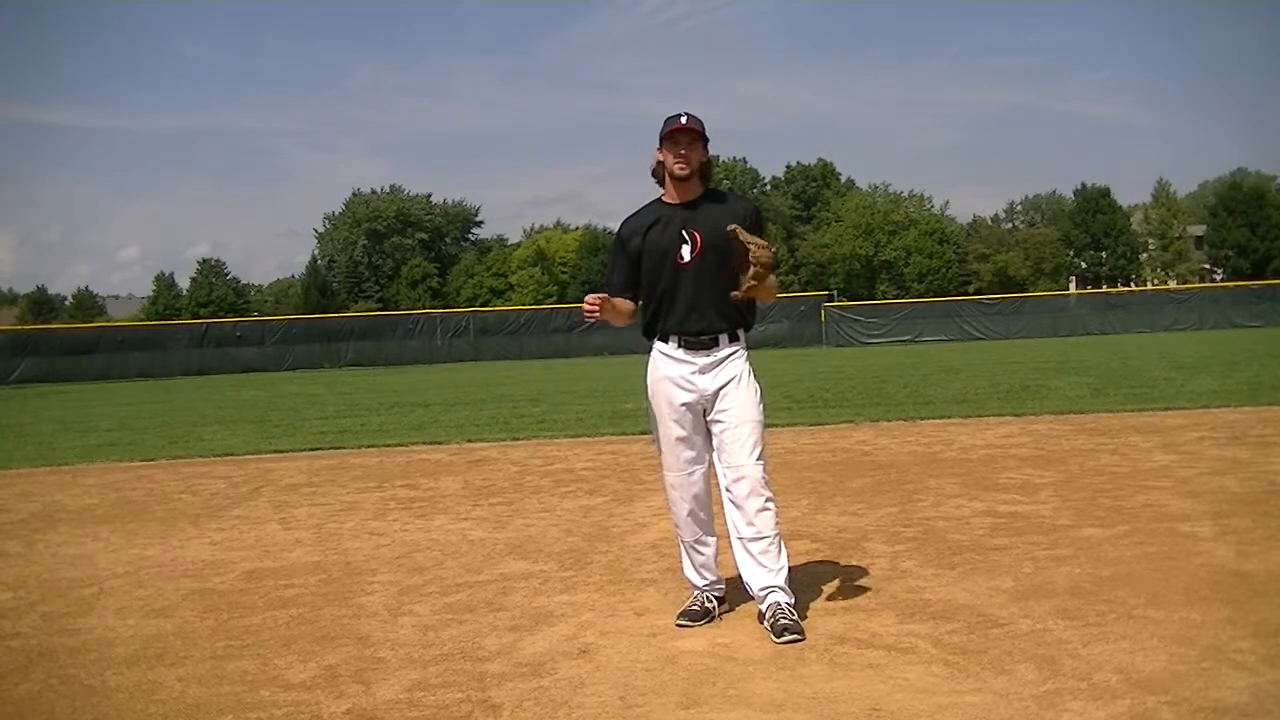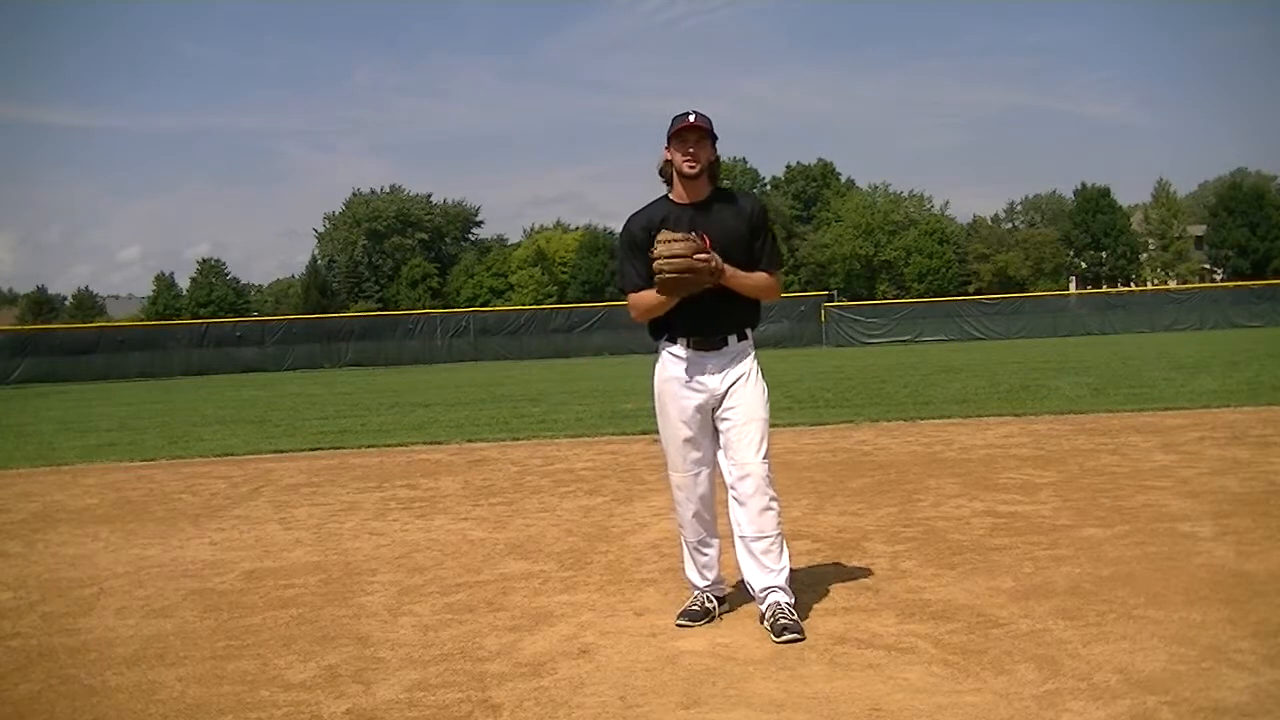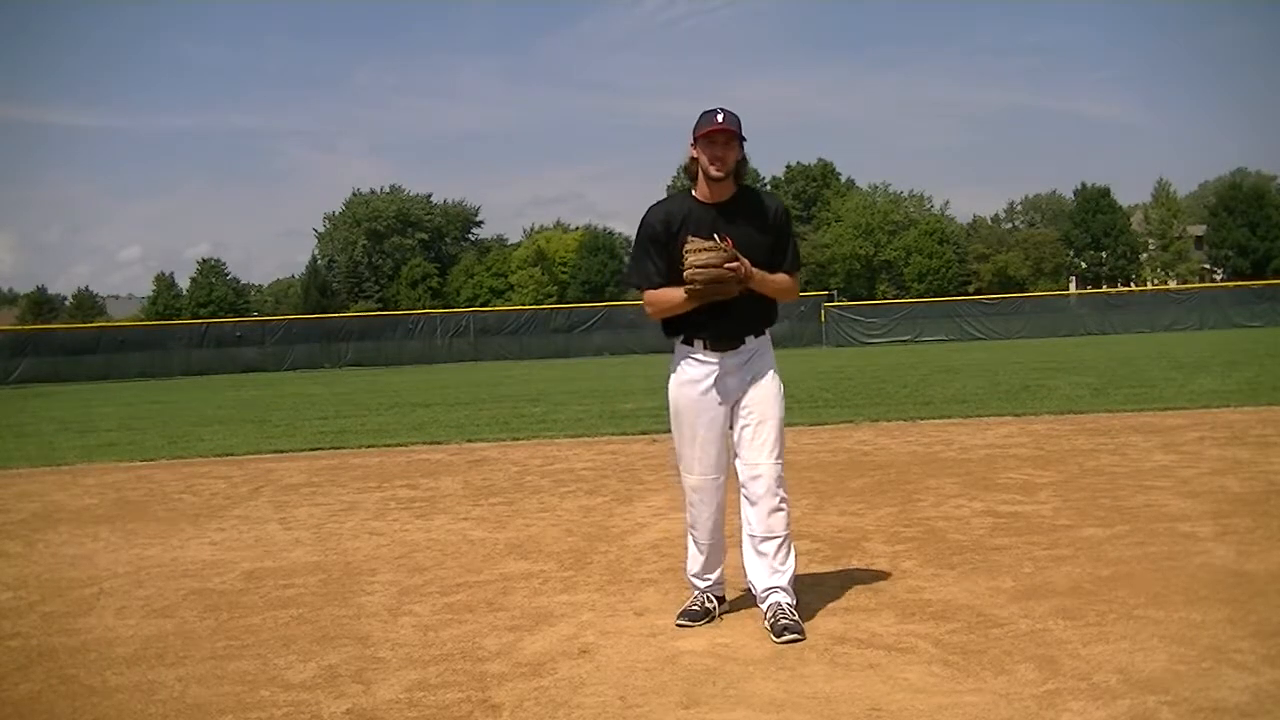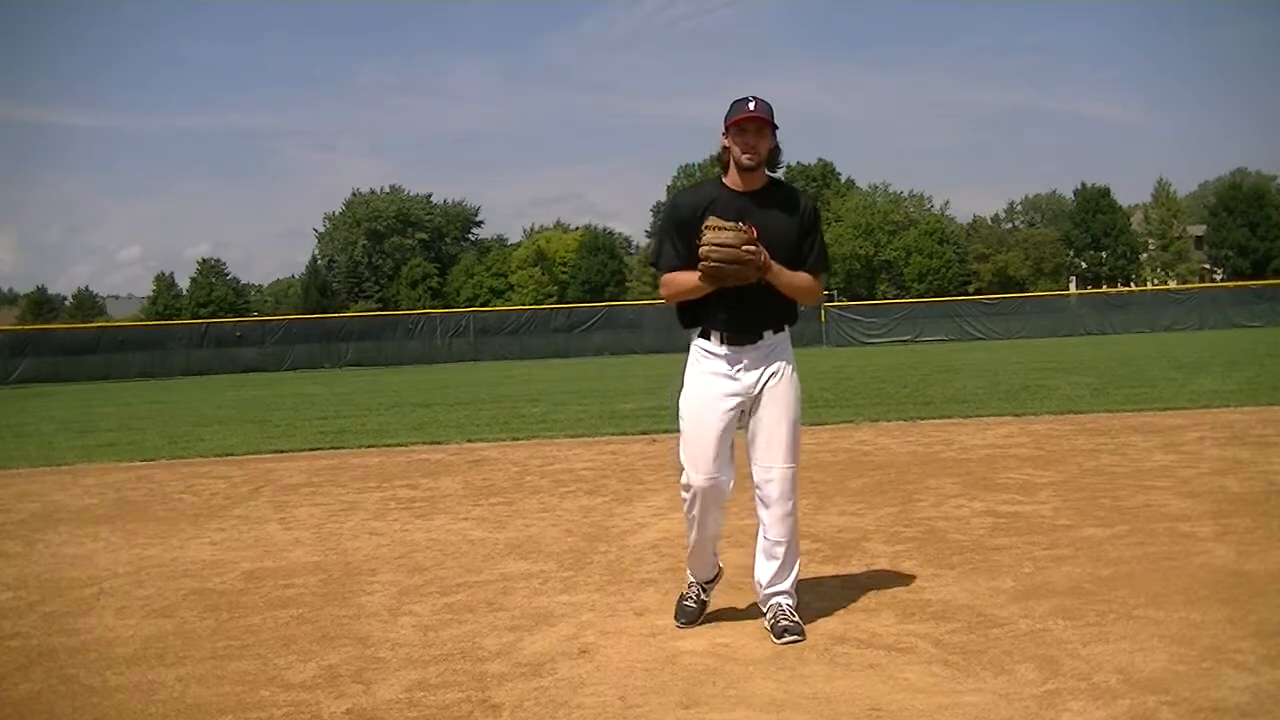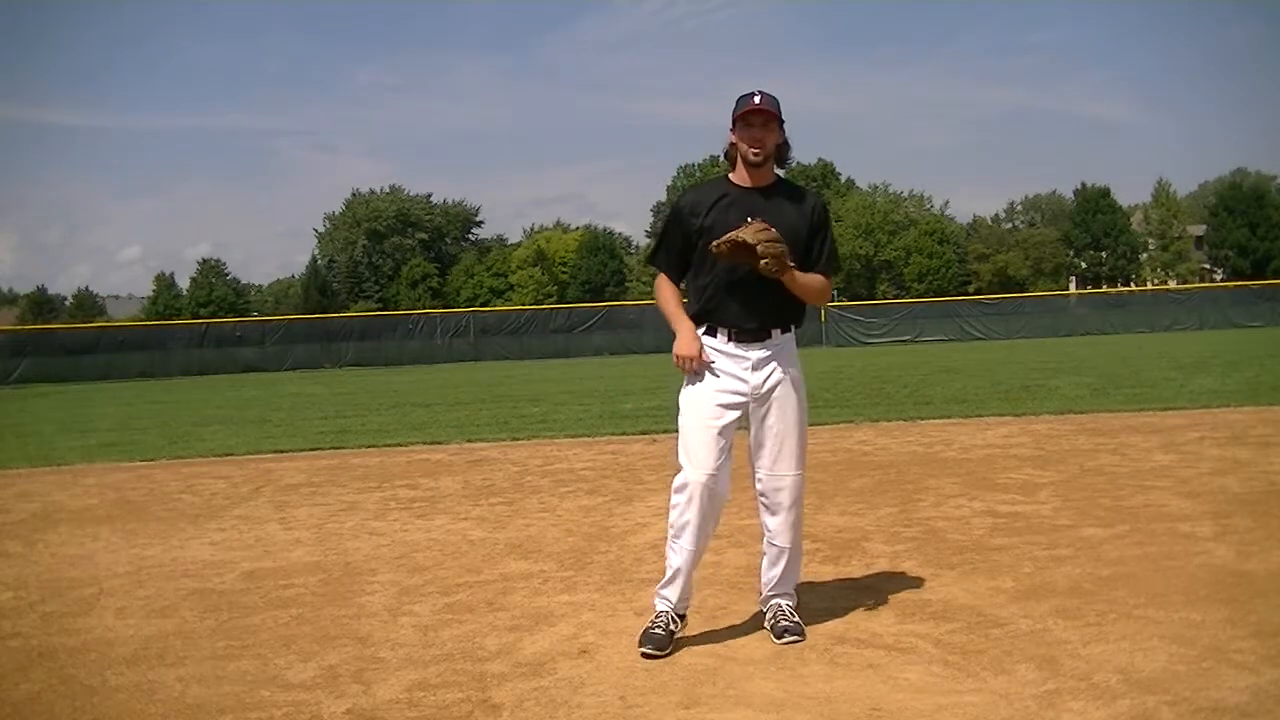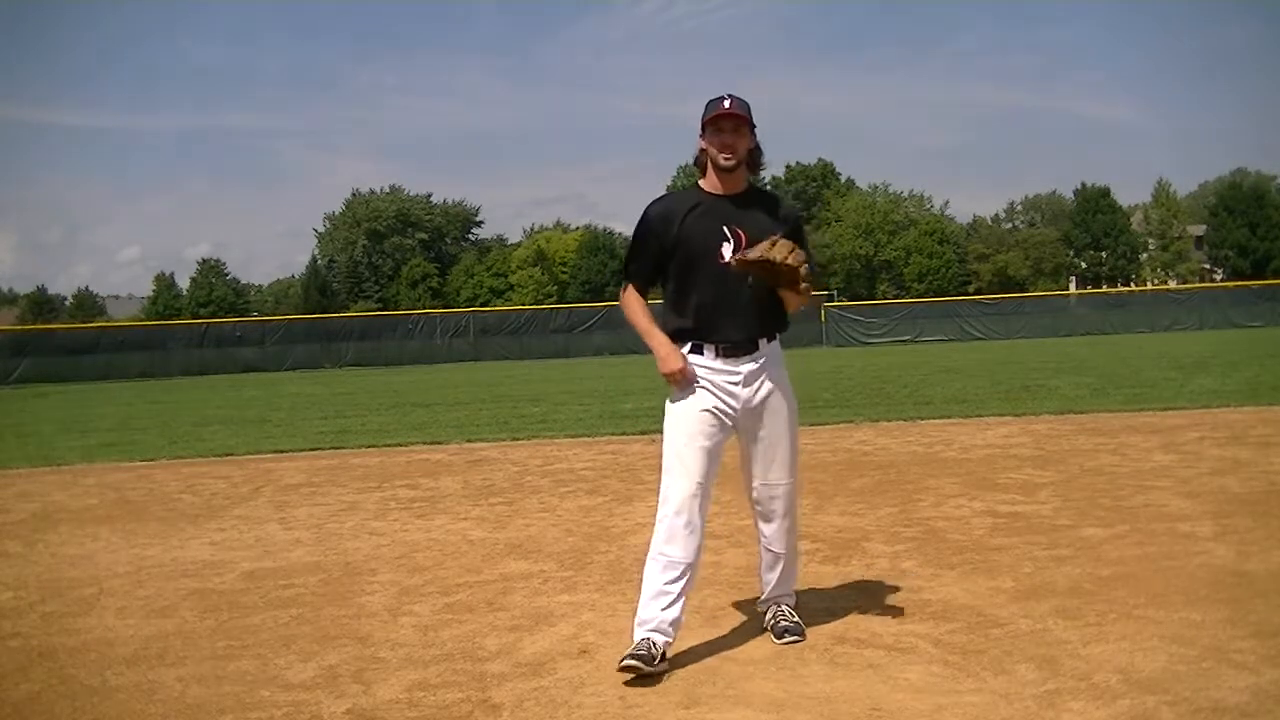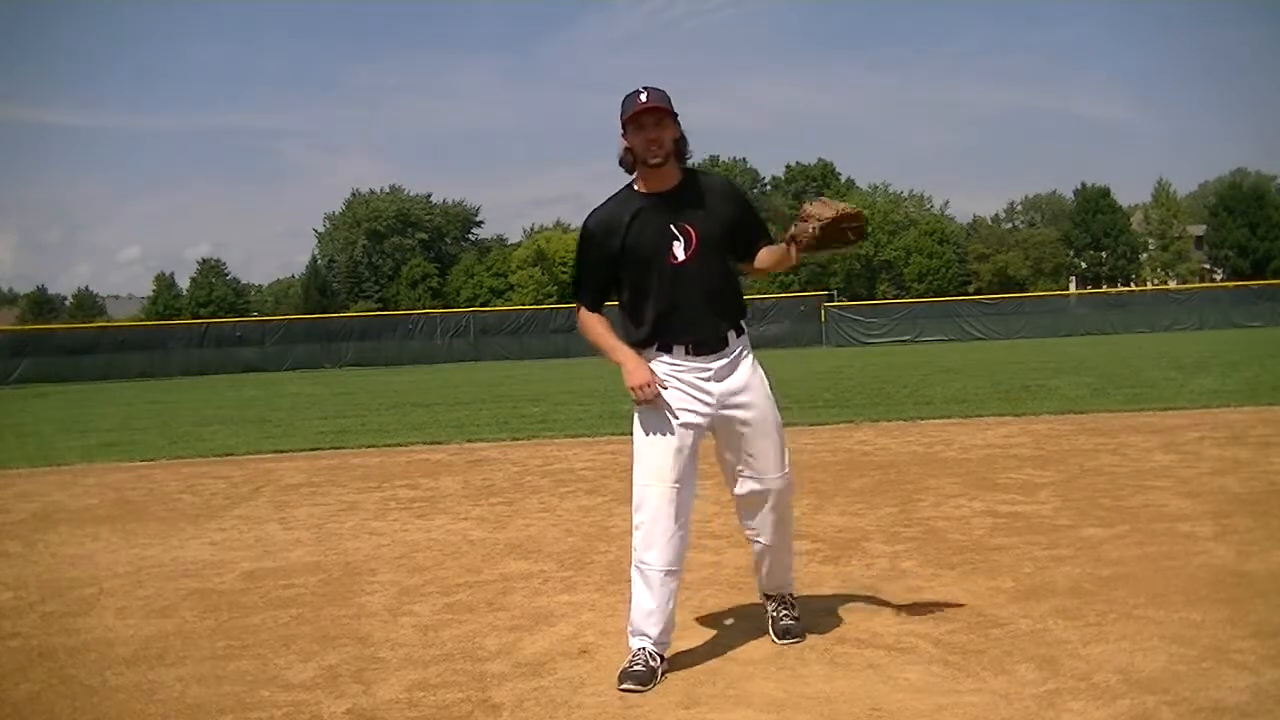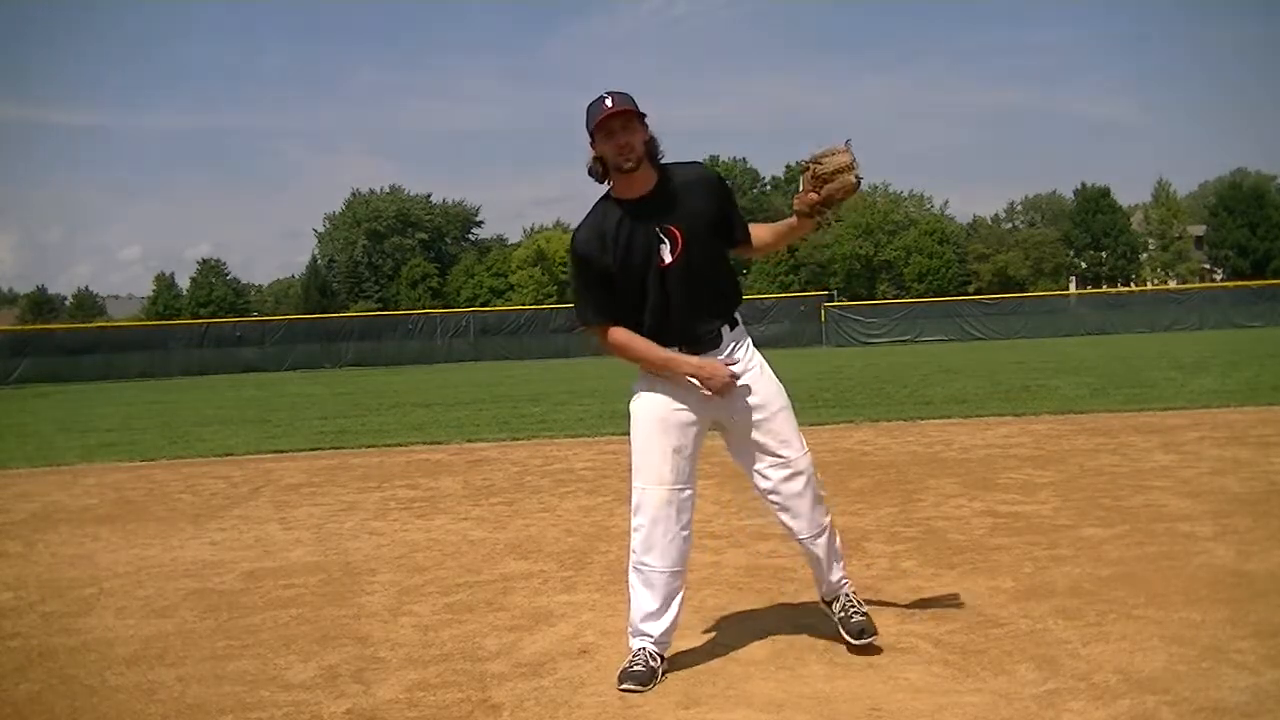
dt=0.3s
person 1, frame 1
left shoulder: (738, 211)
right shoulder: (637, 226)
left elbow: (765, 288)
right elbow: (627, 307)
left wrist: (763, 275)
right wrist: (603, 307)
left hip: (728, 360)
right hip: (669, 364)
left knee: (746, 477)
right knee: (684, 484)
left ankle: (773, 595)
right ankle: (706, 588)
person 1, frame 2
left shoulder: (747, 210)
right shoulder: (644, 223)
left elbow: (772, 285)
right elbow: (637, 307)
left wrist: (725, 275)
left hip: (737, 359)
right hip: (678, 364)
left knee: (752, 477)
right knee: (688, 484)
left ankle: (774, 595)
right ankle: (707, 589)
person 1, frame 3
left shoulder: (768, 211)
right shoulder: (662, 217)
left elbow: (790, 287)
right elbow: (652, 303)
left wrist: (751, 276)
left hip: (755, 358)
right hip: (695, 364)
left knee: (764, 479)
right knee: (701, 484)
left ankle: (776, 595)
right ankle: (707, 589)
person 1, frame 4
left shoulder: (798, 207)
right shoulder: (690, 204)
left elbow: (813, 291)
right elbow: (669, 287)
left wrist: (768, 269)
left hip: (773, 354)
right hip: (711, 356)
left knee: (777, 481)
right knee: (702, 477)
left ankle: (778, 596)
right ankle: (701, 574)
person 1, frame 5
left shoulder: (807, 205)
right shoulder: (695, 203)
left elbow: (822, 292)
right elbow: (663, 278)
left wrist: (783, 269)
right wrist: (683, 327)
left hip: (779, 357)
right hip: (714, 358)
left knee: (782, 485)
right knee: (699, 479)
left ankle: (779, 599)
right ankle: (671, 604)
person 1, frame 6
left shoulder: (778, 213)
right shoulder: (666, 212)
left elbow: (796, 303)
right elbow: (631, 292)
left wrist: (787, 281)
right wrist: (663, 346)
left hip: (765, 367)
right hip: (698, 372)
left knee: (777, 494)
right knee: (681, 499)
left ankle: (779, 600)
right ankle: (653, 637)
person 1, frame 7
left shoulder: (721, 195)
right shoulder: (608, 220)
left elbow: (756, 259)
right elbow: (587, 310)
left wrist: (799, 246)
right wrist: (628, 360)
left hip: (735, 362)
right hip: (666, 375)
left knee: (769, 484)
right knee: (658, 508)
left ankle: (777, 594)
right ankle: (647, 645)
person 1, frame 8
left shoulder: (699, 184)
right shoulder: (592, 236)
left elbow: (744, 243)
right elbow: (608, 333)
left wrist: (802, 220)
right wrist: (690, 368)
left hip: (733, 352)
right hip: (662, 377)
left knee: (793, 475)
right knee: (657, 511)
left ankle: (835, 588)
right ankle: (646, 645)
